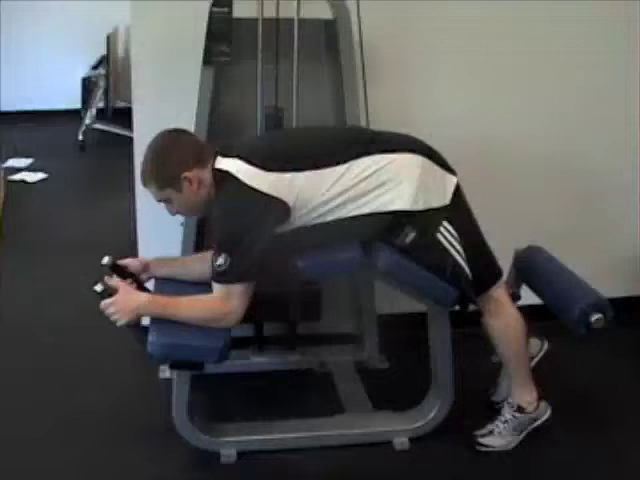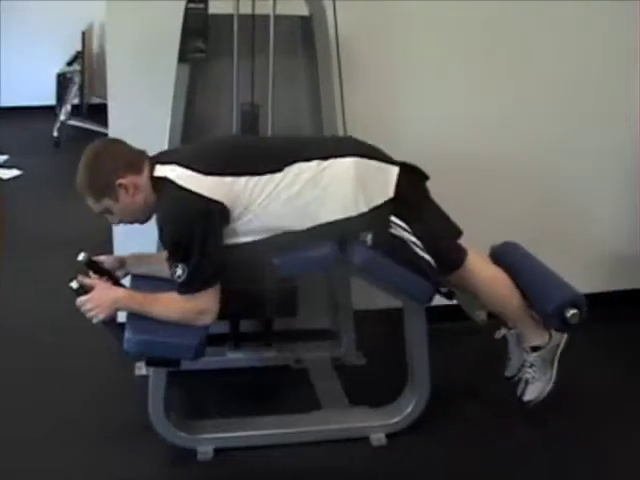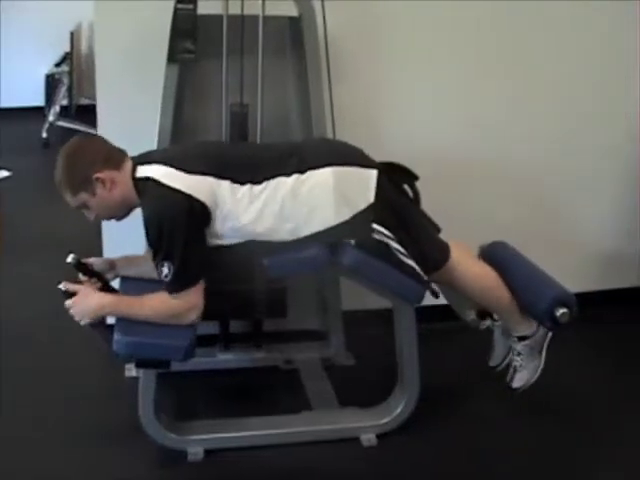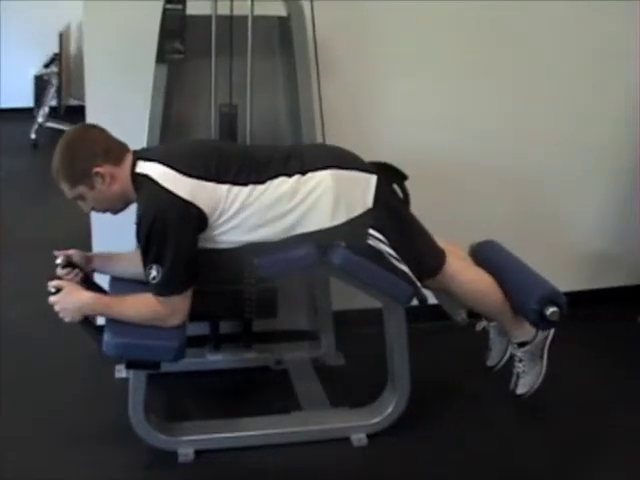
dt=0.5s
person 1, frame 1
left shoulder: (240, 196)
right shoulder: (229, 170)
left elbow: (227, 308)
right elbow: (223, 261)
left wrist: (144, 304)
right wrist: (153, 266)
left hip: (413, 185)
right hip: (391, 179)
left knee: (487, 291)
right knee: (471, 277)
left ankle: (525, 403)
right ankle: (515, 348)
person 1, frame 2
left shoulder: (179, 202)
right shoulder: (171, 174)
left elbow: (201, 308)
right elbow: (189, 262)
left wrist: (121, 298)
right wrist: (126, 262)
left hip: (360, 190)
right hip: (345, 173)
left knee: (455, 265)
right knee: (447, 260)
left ankle: (537, 340)
right ankle: (517, 324)
person 1, frame 3
left shoulder: (164, 200)
right shoulder: (153, 171)
left elbow: (186, 307)
right elbow: (183, 264)
left wrist: (104, 303)
right wrist: (117, 265)
left hip: (344, 195)
right hip: (332, 178)
left knee: (439, 263)
right knee: (432, 257)
left ankle: (525, 329)
right ankle: (504, 319)
person 1, frame 4
left shoulder: (161, 202)
right shoulder: (150, 168)
left elbow: (170, 309)
right elbow: (162, 266)
left wrist: (88, 302)
right wrist: (93, 262)
left hip: (340, 201)
right hip: (327, 179)
left knee: (435, 270)
right knee: (429, 258)
left ankle: (524, 333)
right ankle: (498, 315)
